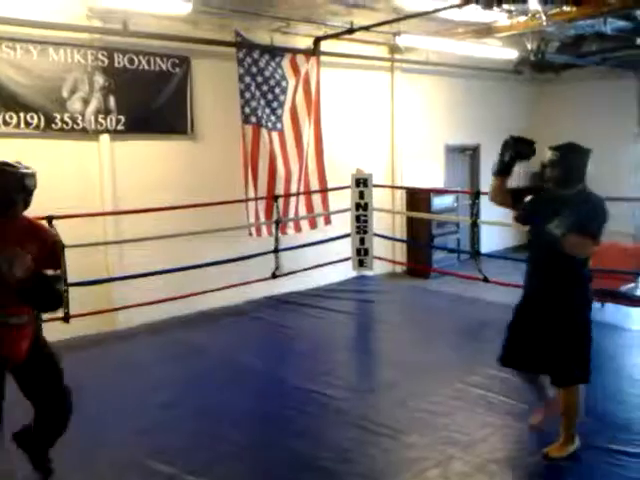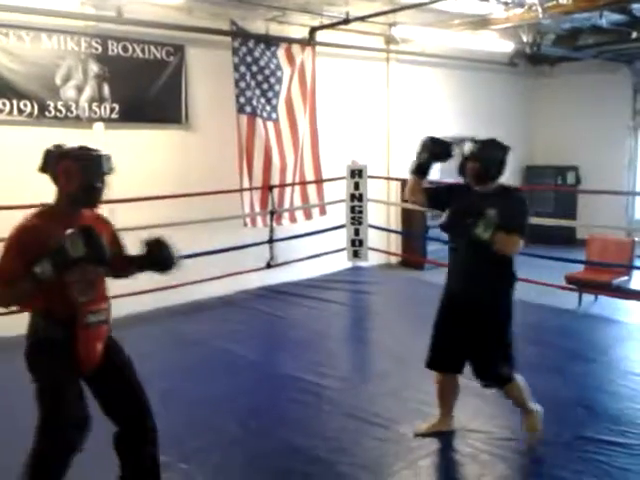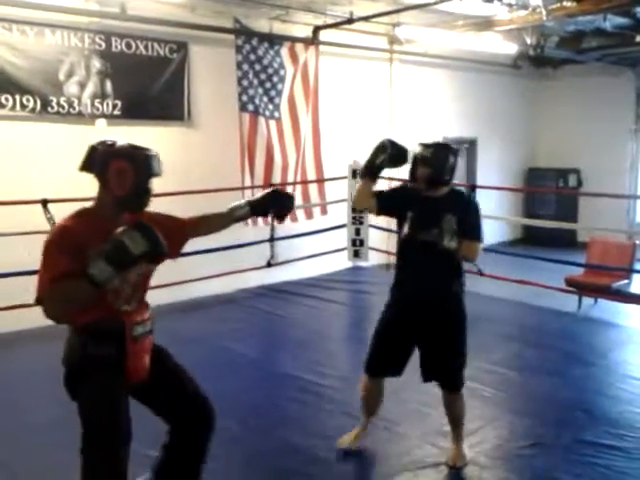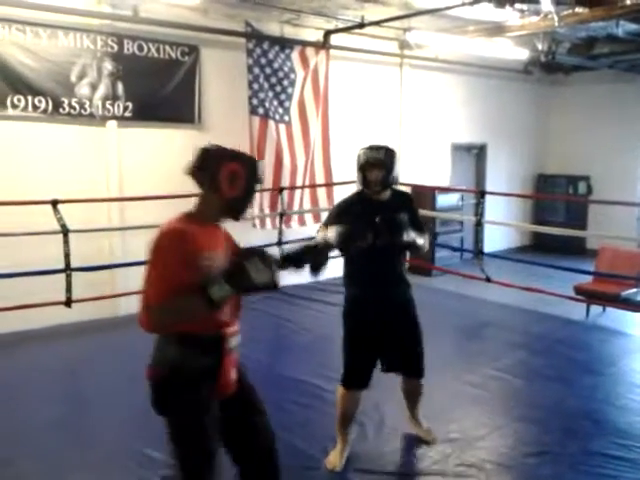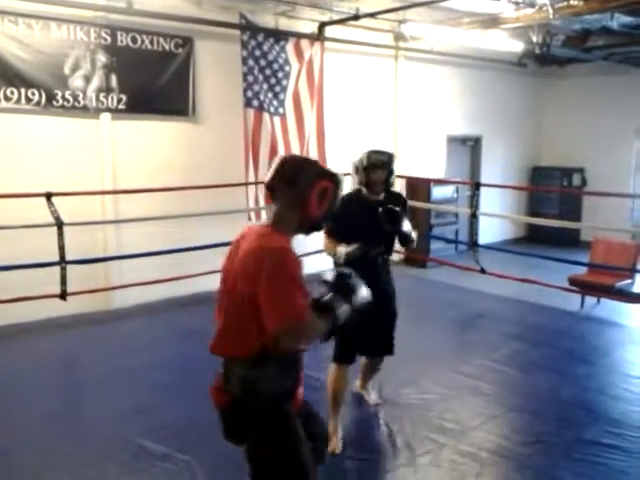
dt=0.4s
person 1, frame 1
left shoulder: (36, 233)
left elbow: (52, 272)
left wrist: (50, 288)
left hip: (26, 336)
left knee: (57, 404)
left ankle: (33, 442)
person 1, frame 2
left shoulder: (99, 225)
right shoulder: (31, 231)
left elbow: (117, 266)
left wrist: (148, 260)
right wrist: (52, 266)
left hip: (97, 338)
right hip: (55, 343)
left knee: (138, 419)
right knee: (67, 429)
person 1, frame 3
left shoulder: (140, 223)
right shoulder: (68, 235)
left elbow: (197, 227)
right elbow: (54, 307)
left wrist: (252, 206)
right wrist: (108, 266)
left hip: (139, 347)
right hip: (96, 358)
left knee: (197, 414)
person 1, frame 4
left shoulder: (219, 235)
right shoulder: (179, 237)
right elbow: (163, 313)
right wrist: (230, 285)
left hip: (222, 366)
right hip: (185, 372)
left knee: (260, 448)
person 1, frame 5
left shoulder: (251, 239)
right shoulder: (275, 254)
right elbow: (294, 338)
left wrist: (314, 304)
right wrist: (339, 303)
left hip: (262, 384)
right hip: (261, 396)
left knee: (312, 438)
person 2, frame 1
left shoulder: (590, 205)
right shoulder: (541, 195)
left elbow: (581, 249)
right elbow: (497, 196)
left wrist: (548, 223)
right wrist: (506, 163)
left hip: (569, 300)
right hip: (535, 293)
left knee: (567, 373)
right knee: (516, 355)
left ankle: (569, 438)
right ankle: (547, 400)
person 2, frame 2
left shoulder: (511, 200)
right shoulder: (457, 193)
left elbow: (511, 246)
right elbow: (412, 195)
left wrist: (475, 227)
right wrist: (422, 163)
left hip: (491, 297)
right hip: (456, 292)
left knee: (494, 371)
right knee: (443, 362)
left ankle: (530, 411)
right ankle: (445, 418)
person 2, frame 3
left shoulder: (463, 204)
right shoulder: (405, 196)
left elbow: (472, 252)
right elbow: (361, 202)
left wrist: (440, 237)
right wrist: (373, 167)
left hip: (444, 304)
right hip: (405, 298)
left knee: (450, 380)
right knee: (376, 369)
left ankle: (458, 442)
right ankle: (363, 425)
person 2, frame 4
left shoulder: (404, 202)
right shoulder: (350, 207)
left elbow: (422, 243)
right elbow: (322, 238)
left wrist: (408, 237)
right wrist: (332, 237)
left hip: (398, 296)
right hip: (361, 301)
left knee: (412, 368)
right knee: (354, 378)
left ankle: (414, 418)
right ankle: (342, 443)
person 2, frame 5
left shoulder: (396, 202)
right shoulder: (346, 205)
left elbow: (410, 241)
right elbow: (329, 245)
left wrist: (402, 227)
right wrist: (353, 252)
left hip: (382, 286)
left knee: (379, 348)
right knee: (343, 356)
left ankle: (364, 385)
right ankle: (334, 425)
